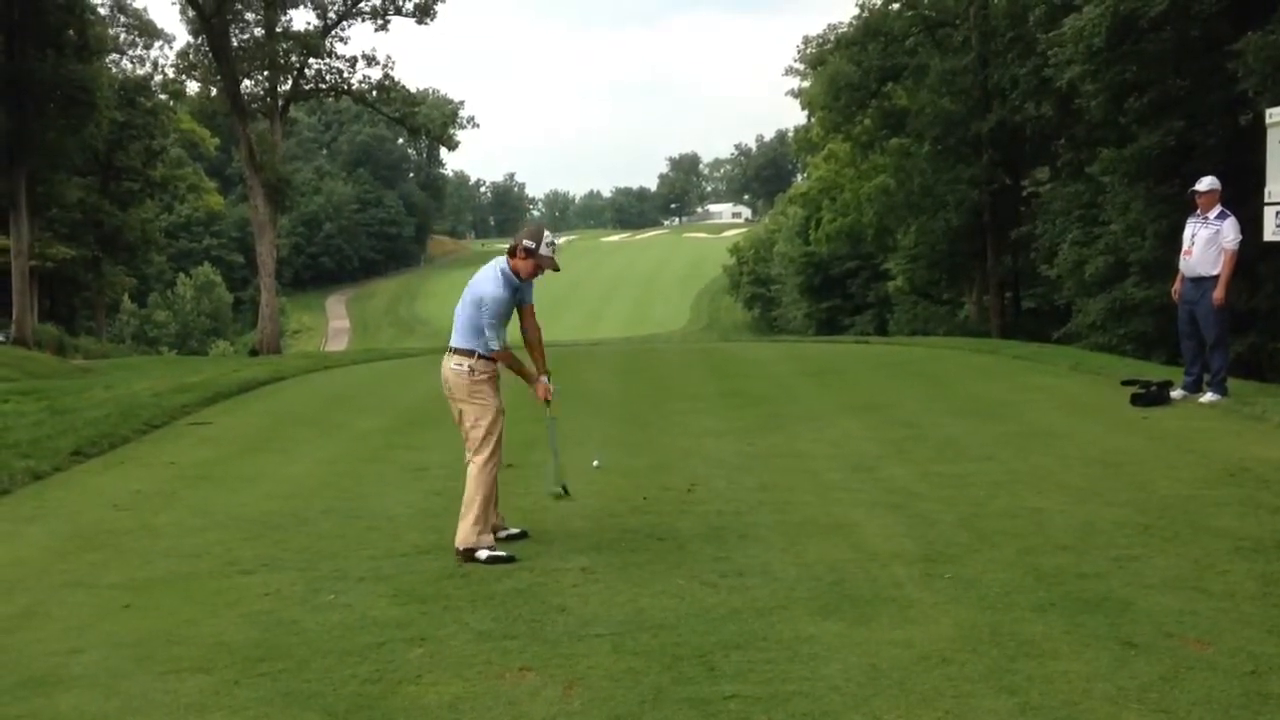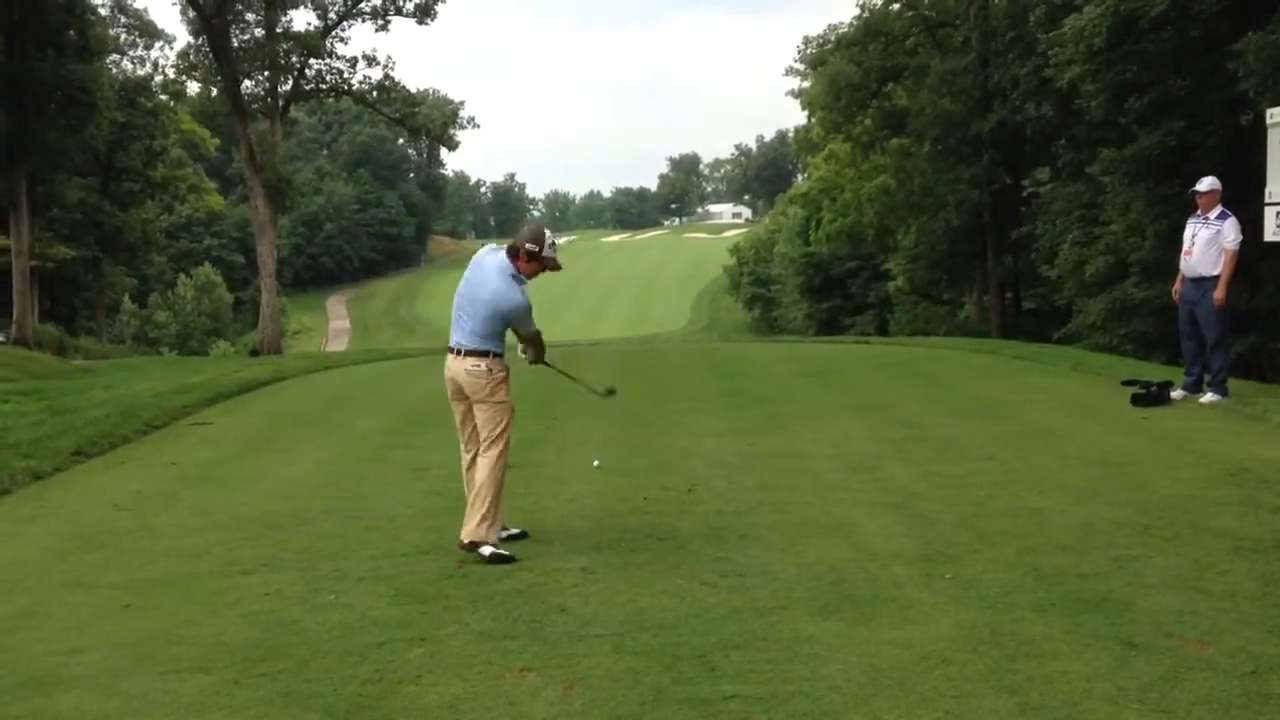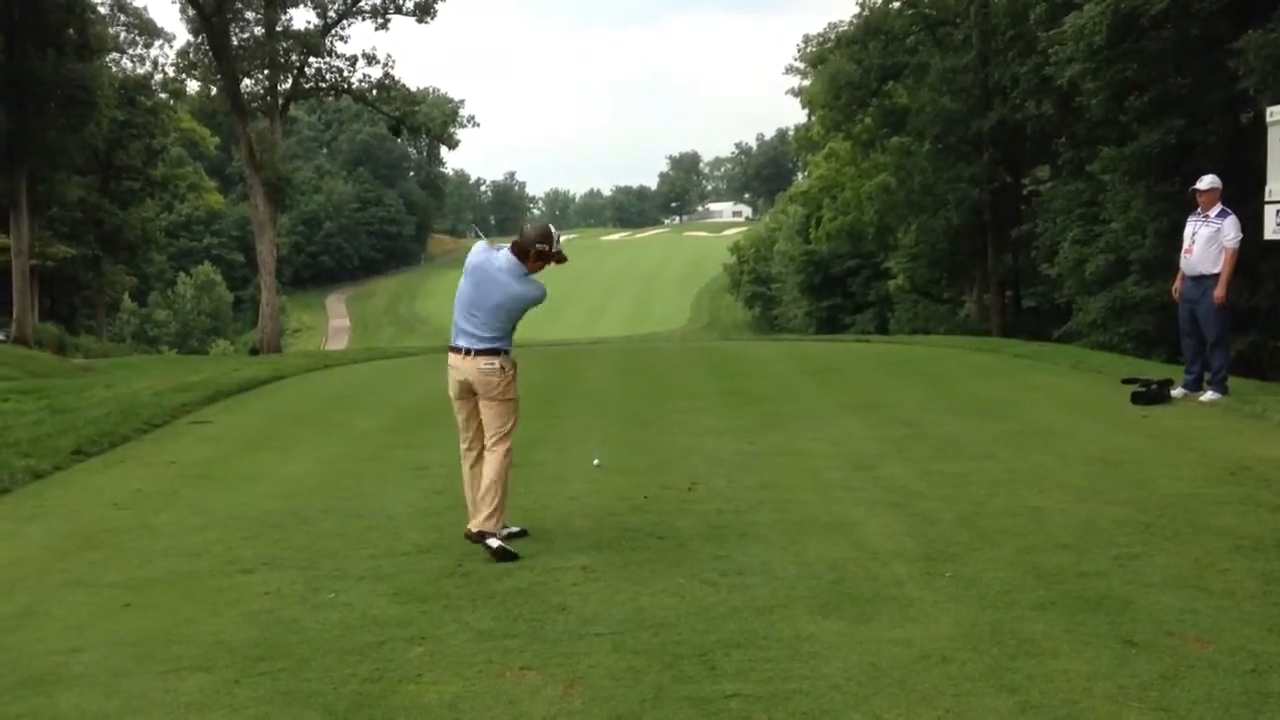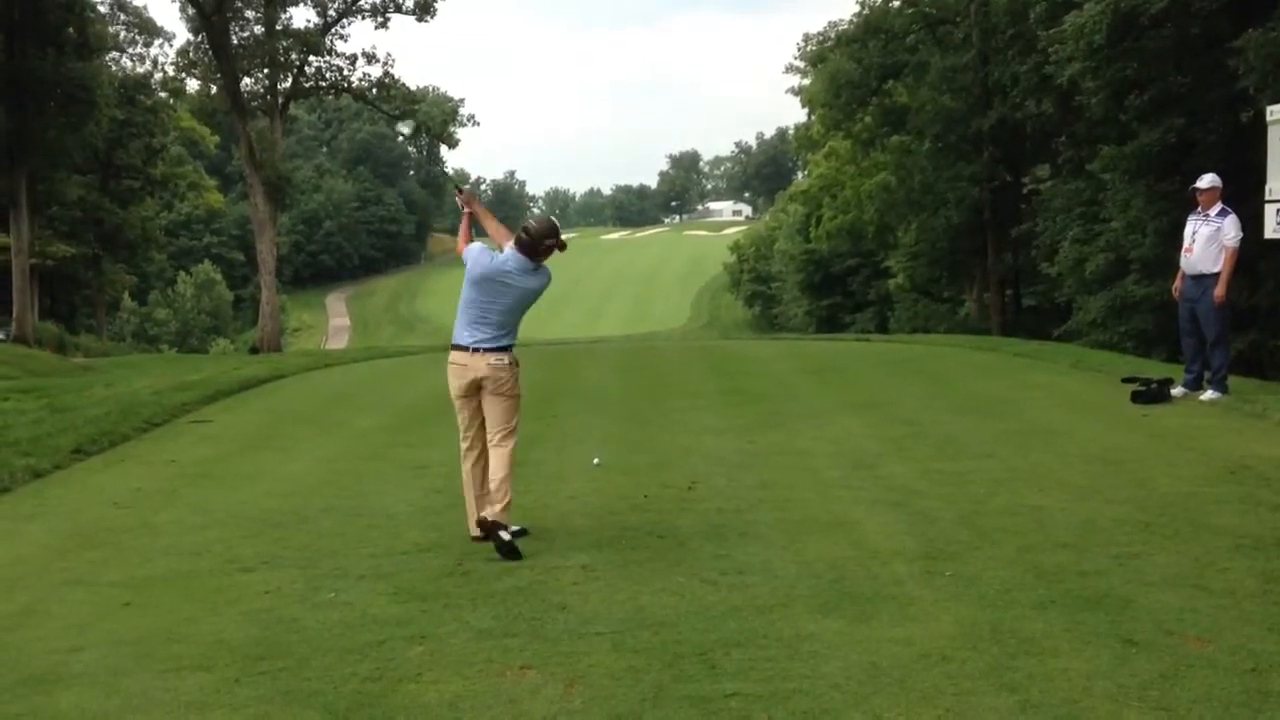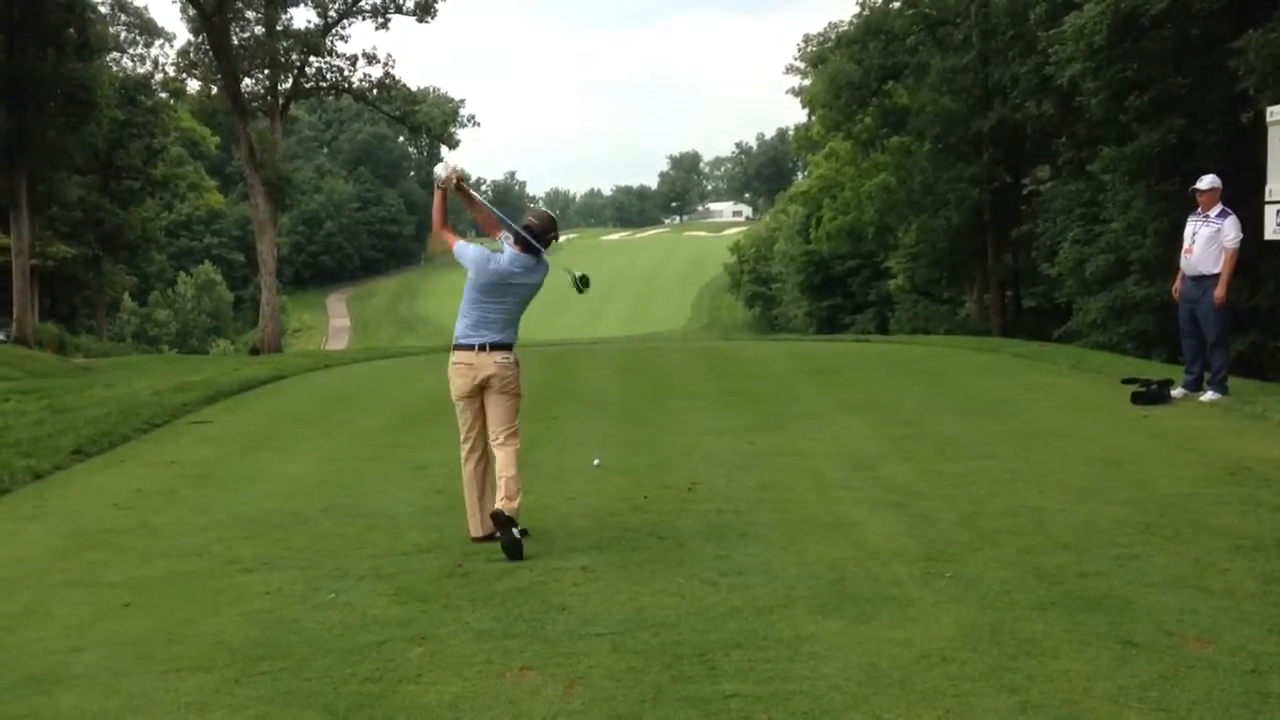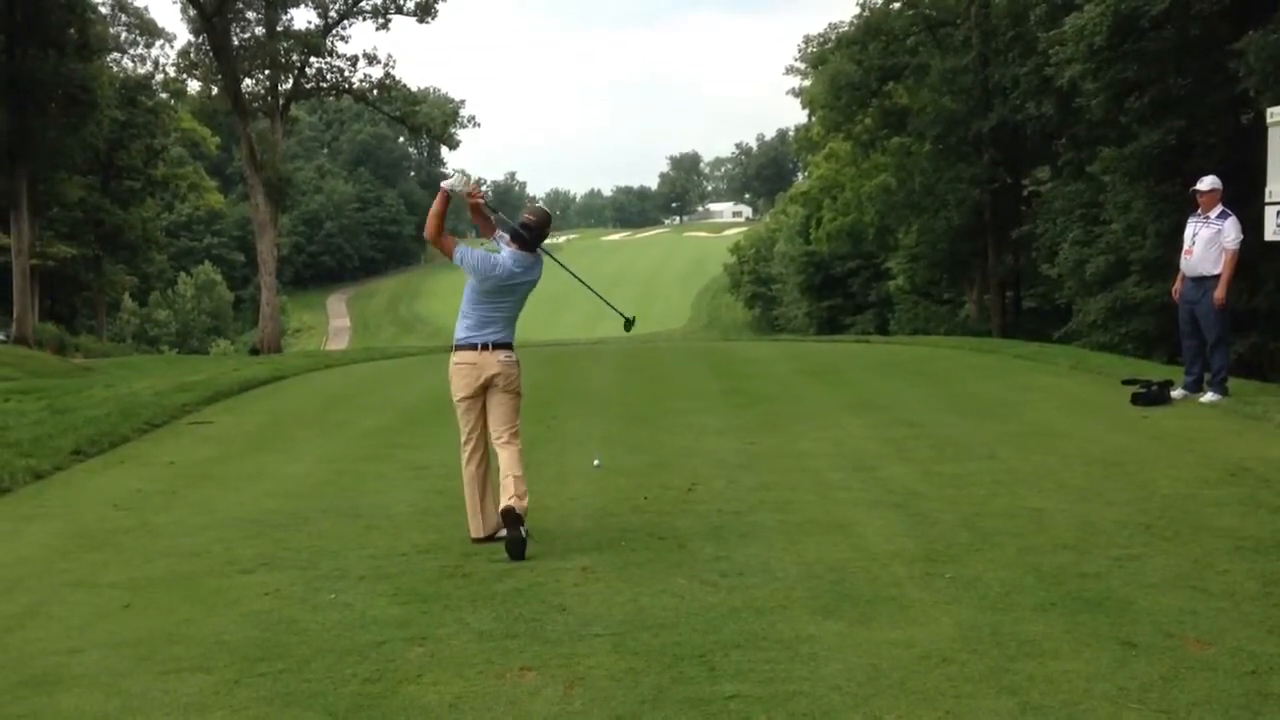
dt=0.1s
person 1, frame 1
left shoulder: (519, 276)
right shoulder: (494, 290)
left elbow: (530, 326)
right elbow: (499, 348)
left wrist: (543, 373)
right wrist: (533, 381)
left hip: (464, 366)
right hip: (473, 370)
left knee: (482, 450)
right knee: (485, 454)
left ankle: (489, 523)
right ankle: (472, 541)
person 1, frame 2
left shoulder: (486, 254)
right shoulder: (517, 298)
right elbow: (530, 337)
right wrist: (537, 352)
left hip: (454, 363)
right hip: (485, 369)
left knee: (473, 449)
right knee: (492, 451)
left ankle: (488, 524)
right ankle: (478, 533)
person 1, frame 3
left shoulder: (480, 255)
right shoulder: (533, 292)
left wrist: (512, 248)
left hip: (457, 363)
right hip: (494, 367)
left knee: (472, 449)
right knee: (498, 448)
left ankle: (486, 521)
right ankle: (486, 526)
person 1, frame 4
left shoulder: (483, 261)
right shoulder: (541, 279)
left elbow: (464, 238)
right elbow: (505, 239)
left wrist: (471, 208)
right wrist: (479, 207)
left hip: (460, 360)
right hip: (500, 365)
left knee: (473, 446)
right knee: (502, 444)
left ankle: (481, 520)
right ankle: (494, 516)
person 1, frame 5
left shoulder: (484, 263)
right shoulder: (538, 270)
left elbow: (440, 232)
right elbow: (497, 227)
left wrist: (442, 189)
right wrist: (464, 190)
left hip: (463, 361)
right hip: (502, 362)
left knee: (472, 446)
right knee: (505, 440)
left ankle: (482, 522)
right ankle: (504, 511)
person 1, frame 6
left shoulder: (488, 266)
right shoulder: (535, 264)
left elbow: (431, 234)
right elbow: (485, 225)
left wrist: (446, 191)
right wrist: (473, 198)
left hip: (465, 360)
right hip: (504, 360)
left knee: (473, 445)
right knee: (506, 438)
left ankle: (484, 522)
right ankle: (511, 507)
person 2, frame 1
left shoulder: (1226, 221)
right shoulder: (1191, 219)
left elbow: (1230, 255)
left wrist: (1221, 288)
right wrist: (1178, 281)
left hip: (1209, 285)
right hip: (1188, 284)
left knee: (1214, 338)
right knee: (1188, 336)
left ankle: (1217, 387)
right ankle: (1191, 383)
person 2, frame 2
left shoulder: (1226, 221)
right shoulder: (1192, 220)
left elbow: (1230, 256)
left wrist: (1221, 288)
right wrist: (1179, 281)
left hip: (1210, 285)
right hip: (1189, 285)
left knee: (1214, 338)
right knee: (1189, 337)
left ankle: (1217, 387)
right ankle: (1192, 383)
person 2, frame 3
left shoulder: (1227, 219)
right shoulder: (1192, 218)
left elbow: (1231, 253)
left wrist: (1222, 286)
right wrist: (1179, 279)
left hip: (1210, 283)
right hip: (1189, 282)
left knee: (1214, 336)
right knee: (1189, 335)
left ankle: (1217, 386)
right ankle: (1192, 382)
person 2, frame 4
left shoulder: (1227, 218)
right shoulder: (1192, 217)
left elbow: (1231, 253)
left wrist: (1222, 285)
right wrist: (1179, 278)
left hip: (1210, 282)
right hip: (1189, 282)
left knee: (1215, 336)
right knee: (1189, 334)
left ankle: (1218, 385)
right ankle: (1192, 381)
person 2, frame 5
left shoulder: (1227, 219)
right shoulder: (1192, 218)
left elbow: (1231, 254)
left wrist: (1222, 286)
right wrist: (1179, 279)
left hip: (1210, 283)
right hip: (1189, 283)
left knee: (1215, 337)
right knee: (1189, 335)
left ankle: (1218, 386)
right ankle: (1192, 382)
person 2, frame 6
left shoulder: (1227, 220)
right shoulder: (1192, 219)
left elbow: (1231, 255)
left wrist: (1222, 287)
right wrist: (1179, 280)
left hip: (1210, 284)
right hip: (1189, 284)
left knee: (1215, 338)
right knee: (1189, 336)
left ankle: (1217, 387)
right ankle: (1192, 383)
